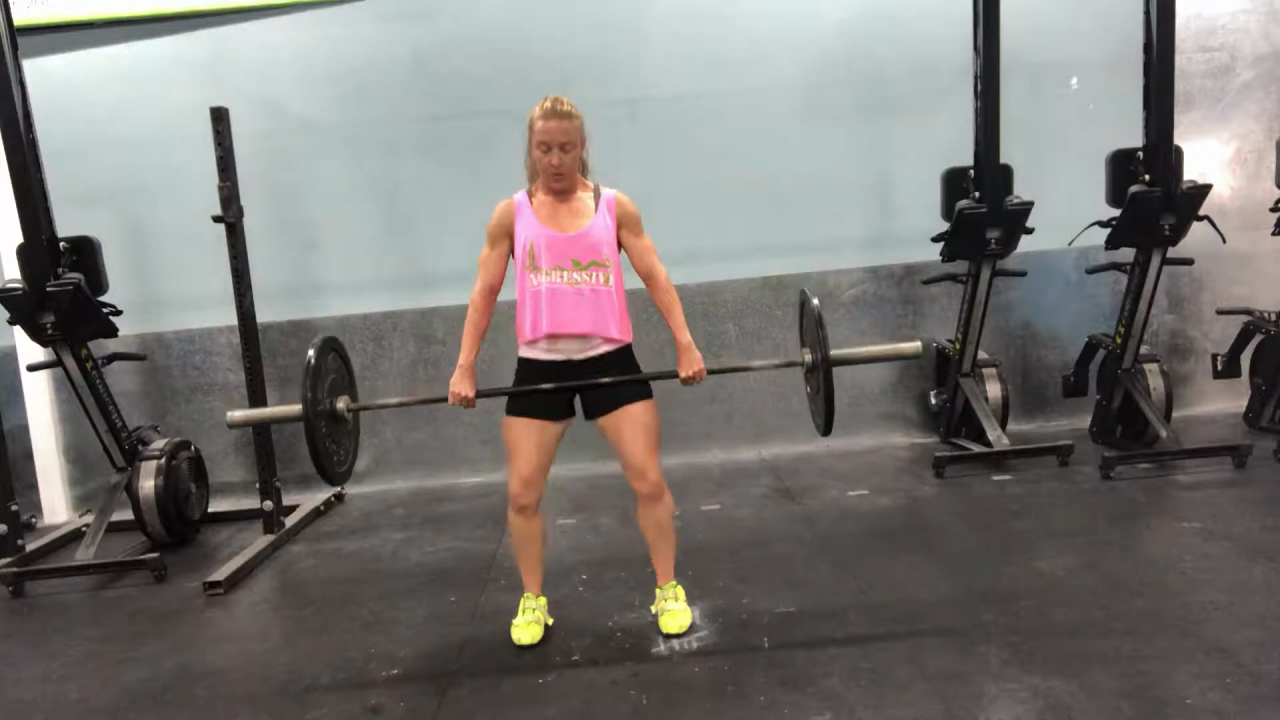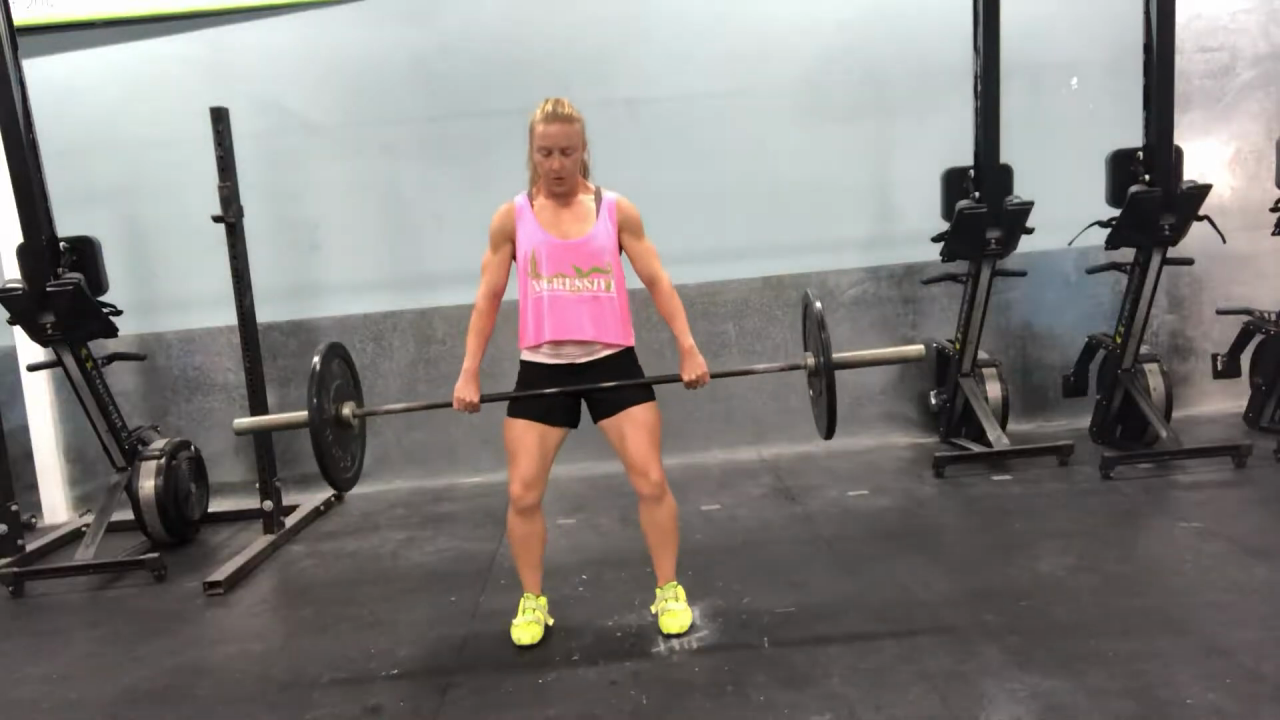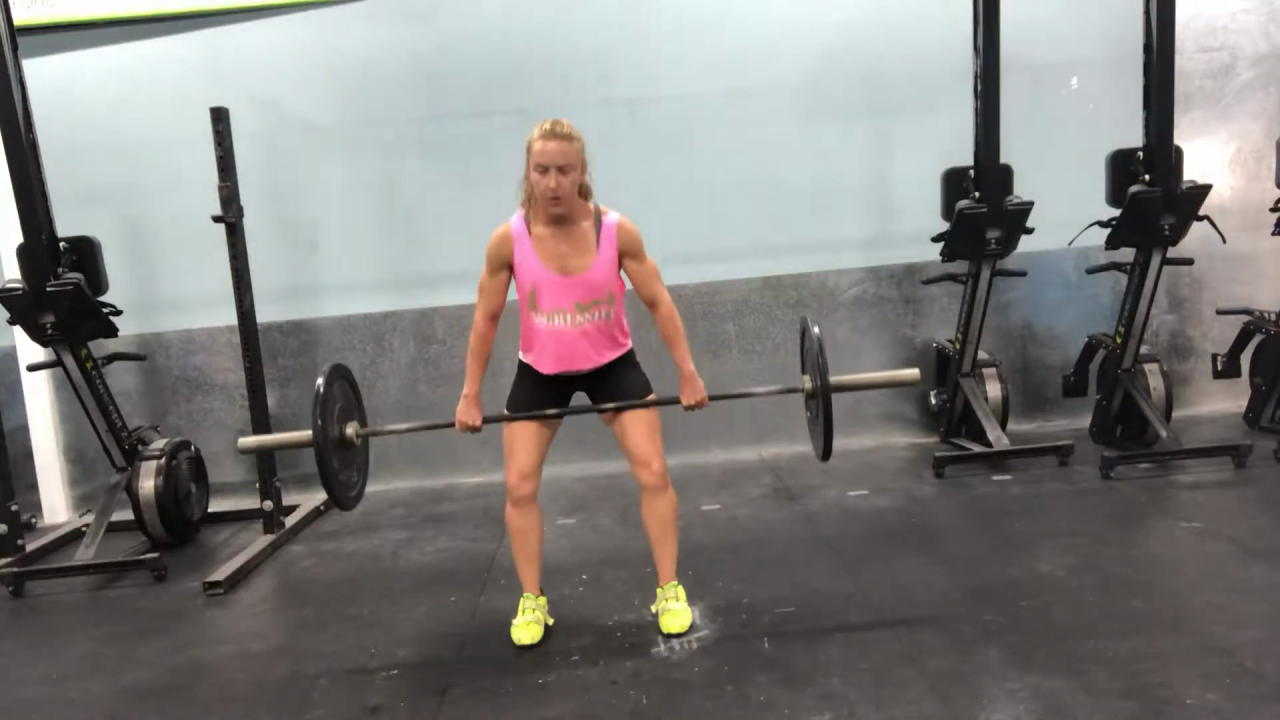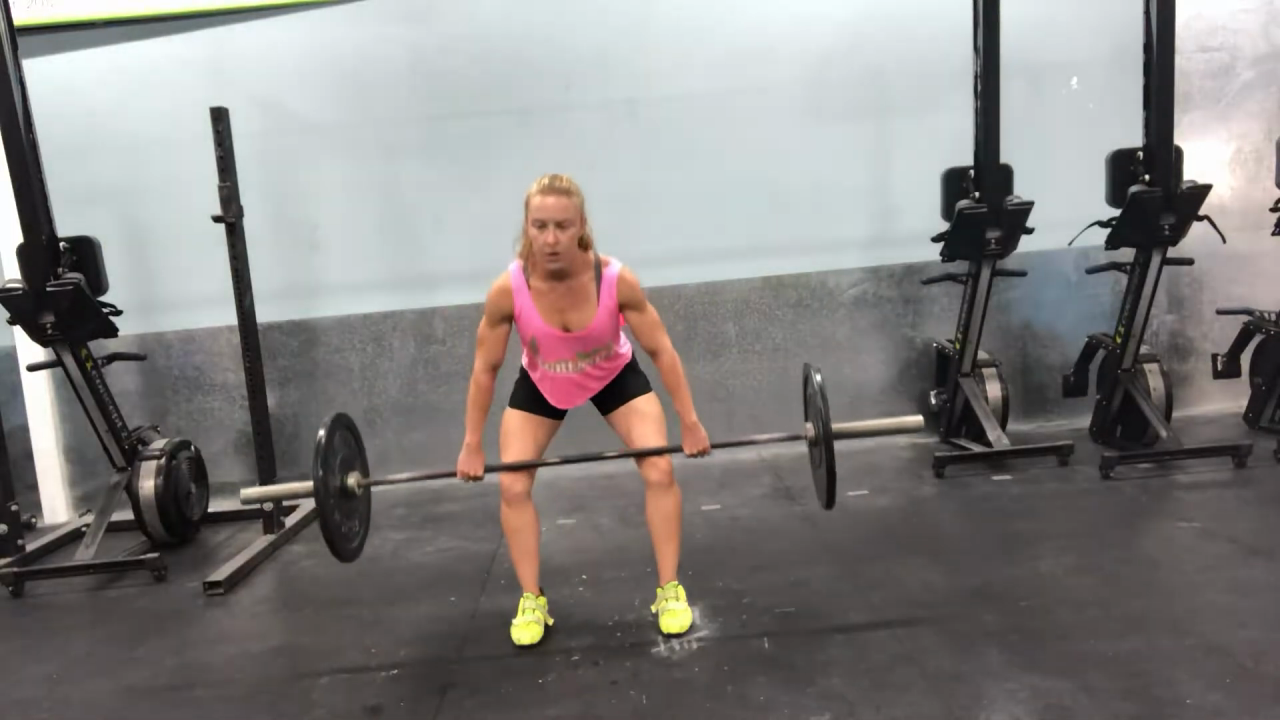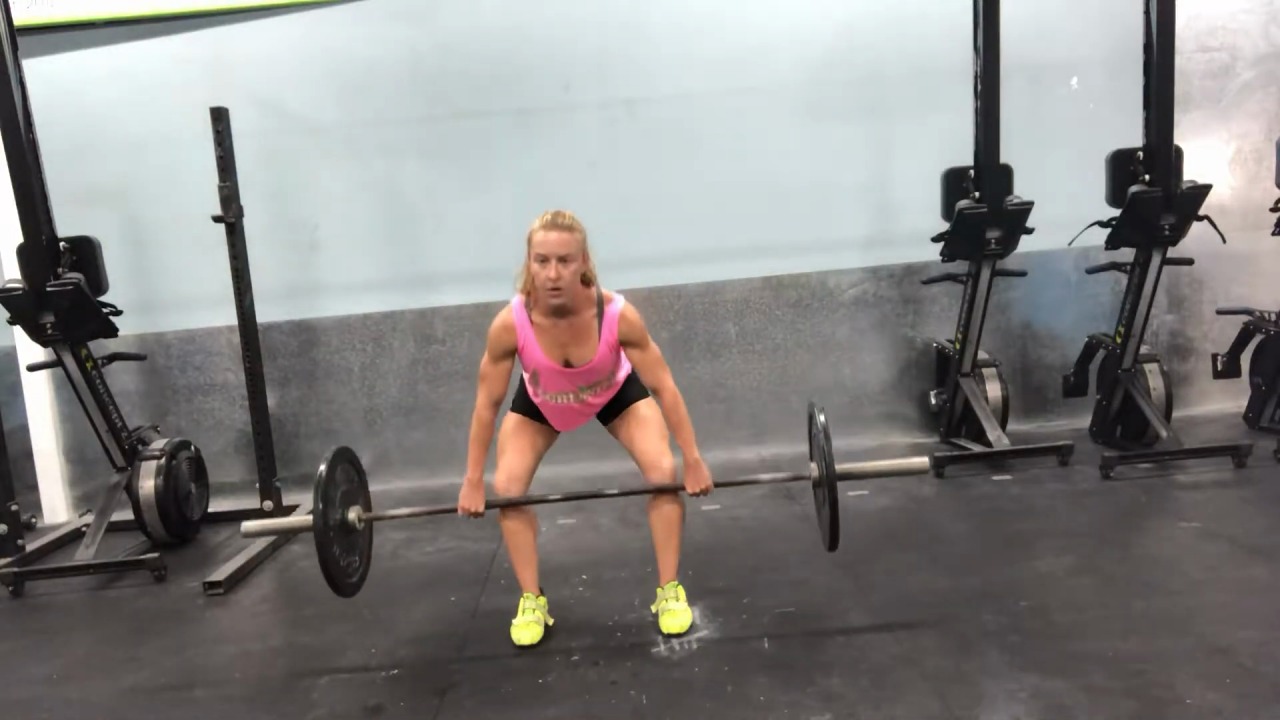
dt=0.5s
person 1, frame 1
left shoulder: (615, 207)
right shoulder: (511, 214)
left elbow: (655, 277)
right elbow: (484, 293)
left wrist: (685, 343)
right wrist: (465, 365)
left hip: (609, 359)
right hip: (539, 365)
left knee: (649, 480)
right knee: (522, 493)
left ankle: (668, 591)
right ankle: (533, 601)
person 1, frame 2
left shoulder: (616, 209)
right shoulder: (512, 216)
left elbow: (656, 280)
right elbow: (488, 297)
left wrist: (688, 347)
right wrist: (469, 371)
left hip: (613, 362)
right hip: (541, 370)
left knee: (651, 482)
right knee: (522, 494)
left ankle: (669, 591)
right ankle: (532, 602)
person 1, frame 3
left shoulder: (617, 231)
right shoulder: (507, 239)
left elbow: (658, 302)
right elbow: (486, 318)
left wrist: (687, 372)
right wrist: (470, 393)
left hip: (612, 365)
right hip: (539, 371)
left knee: (653, 471)
right knee: (519, 485)
left ankle: (670, 592)
right ankle: (532, 602)
person 1, frame 4
left shoulder: (617, 280)
right shoulder: (507, 290)
left elbow: (661, 350)
right elbow: (485, 368)
left wrist: (690, 422)
right wrist: (472, 443)
left hip: (615, 376)
right hip: (540, 384)
left knee: (660, 470)
right knee: (512, 486)
left ankle: (669, 590)
right ankle: (532, 601)
person 1, frame 5
left shoulder: (619, 315)
right shoulder: (509, 324)
left elbow: (664, 388)
right elbow: (487, 403)
left wrist: (693, 460)
right wrist: (473, 480)
left hip: (616, 391)
right hip: (539, 401)
left knee: (665, 474)
right knee: (507, 489)
left ankle: (670, 591)
right ankle: (531, 600)
